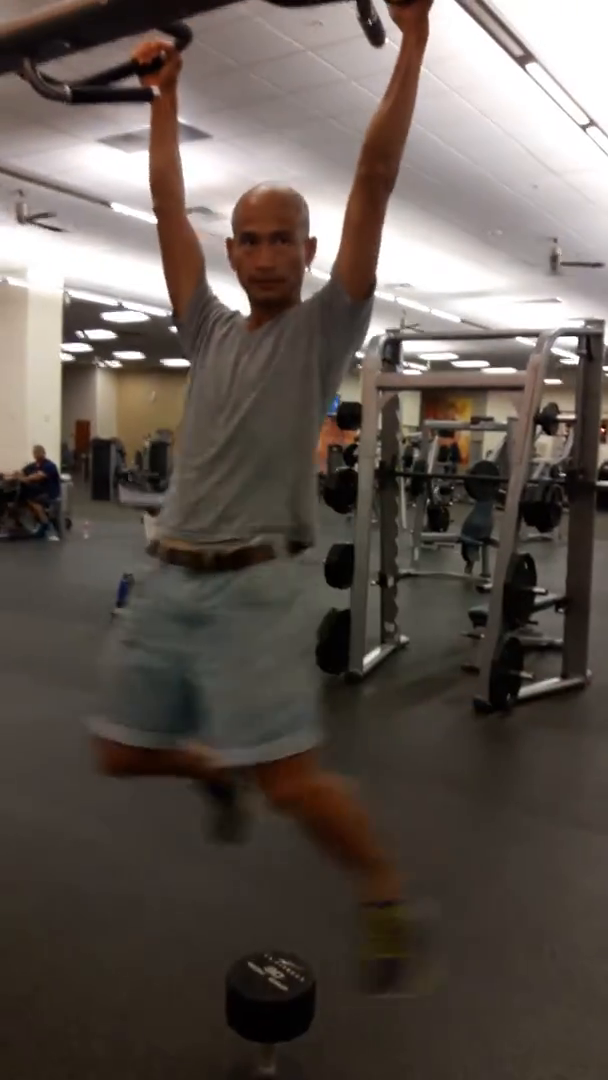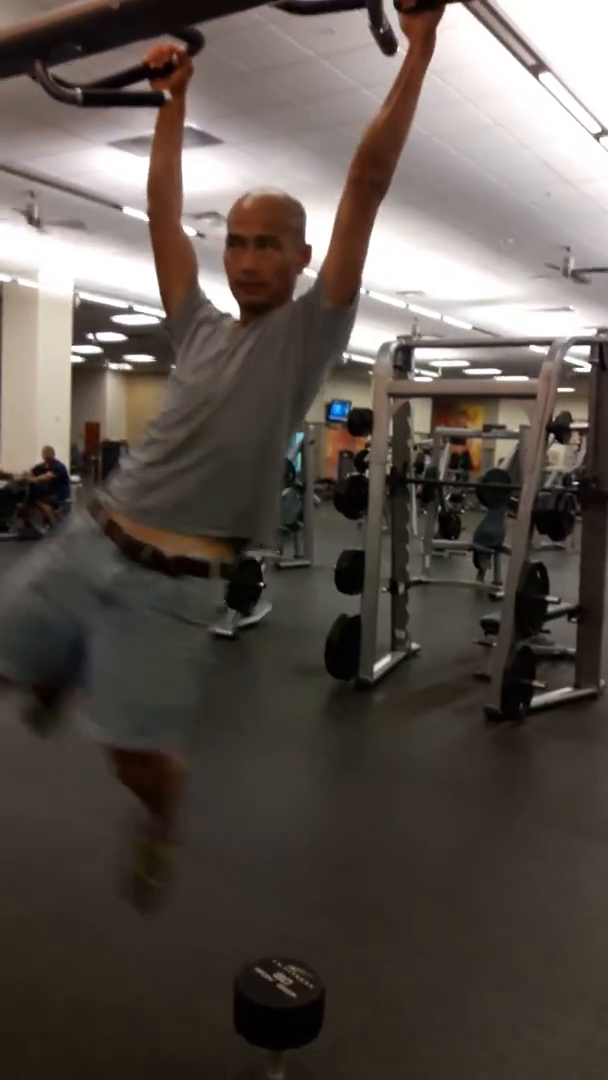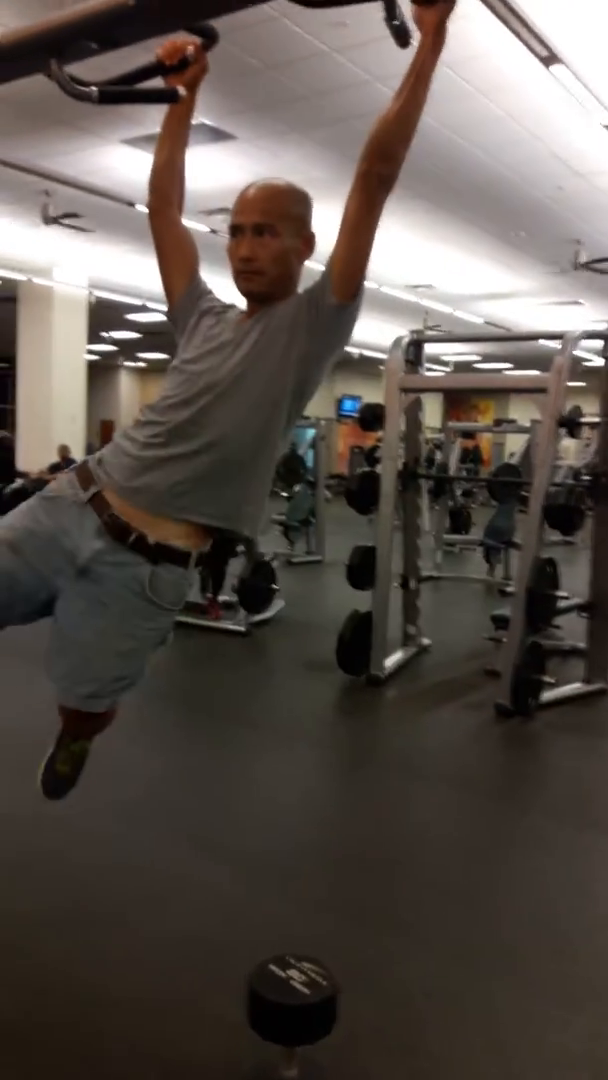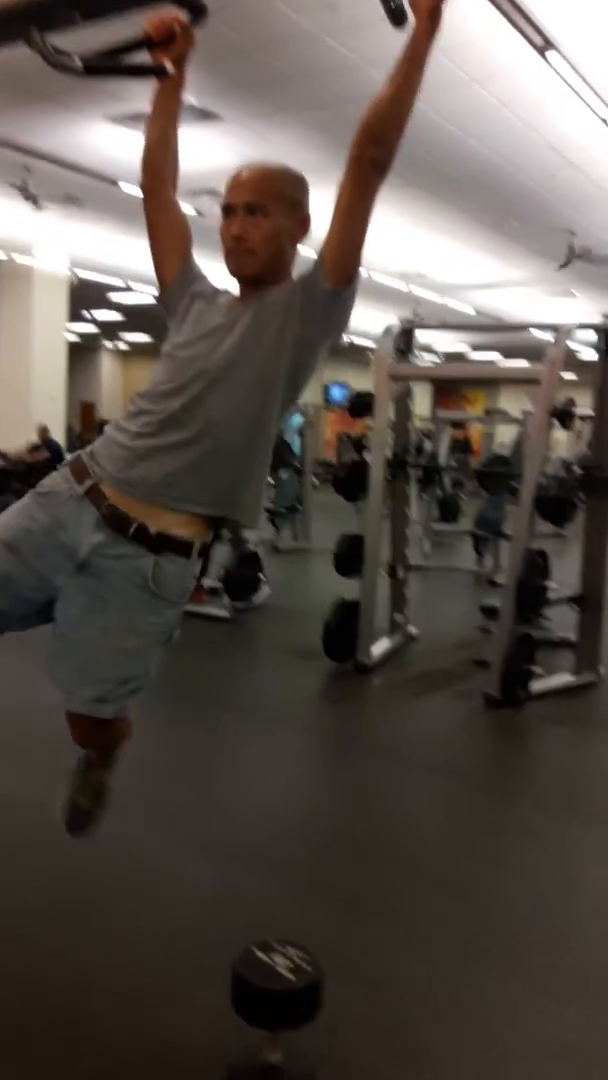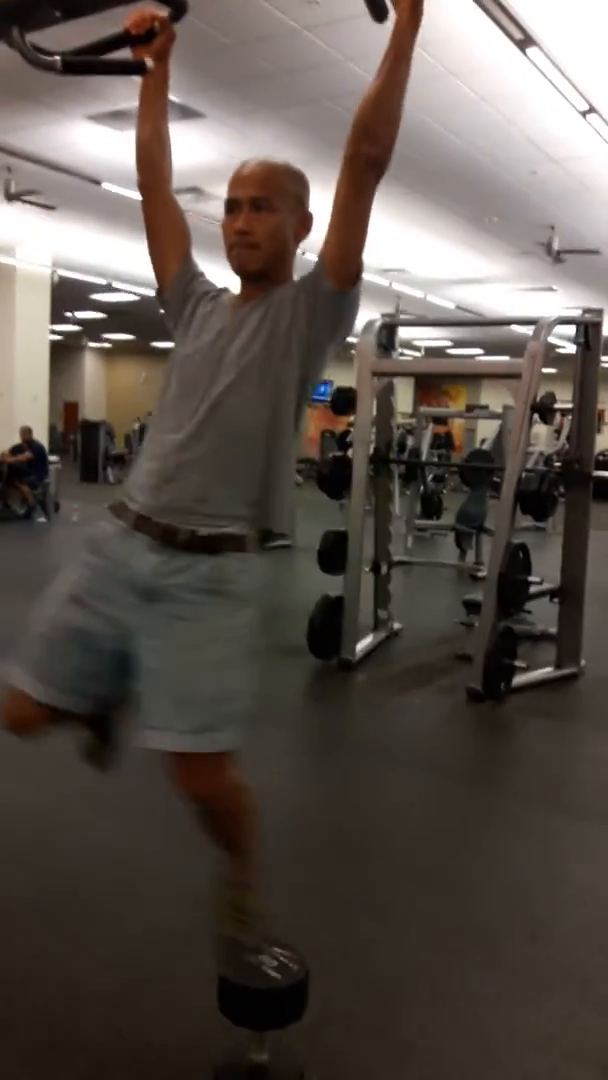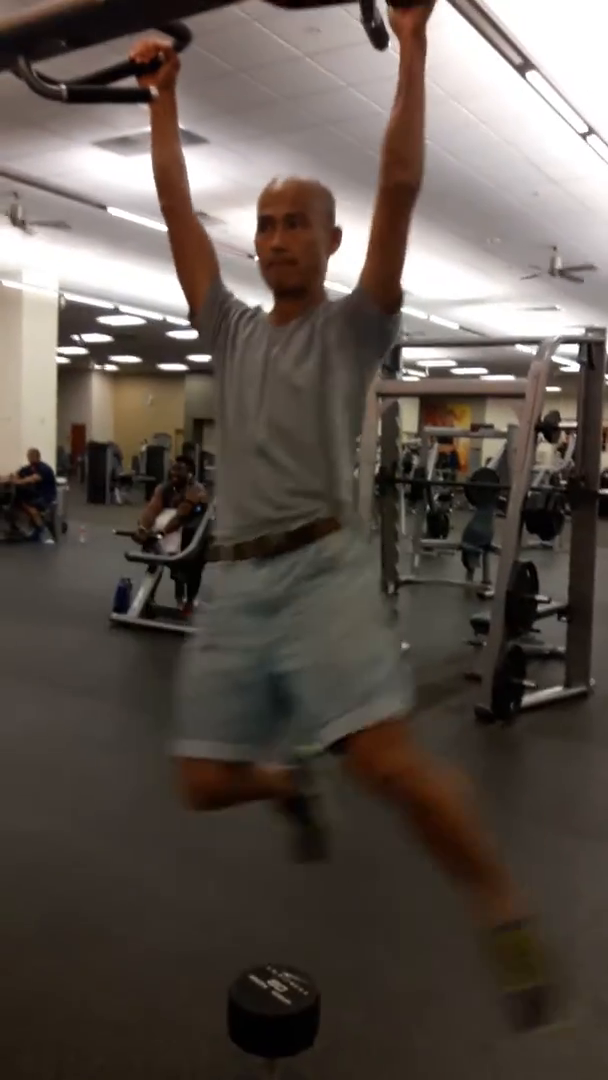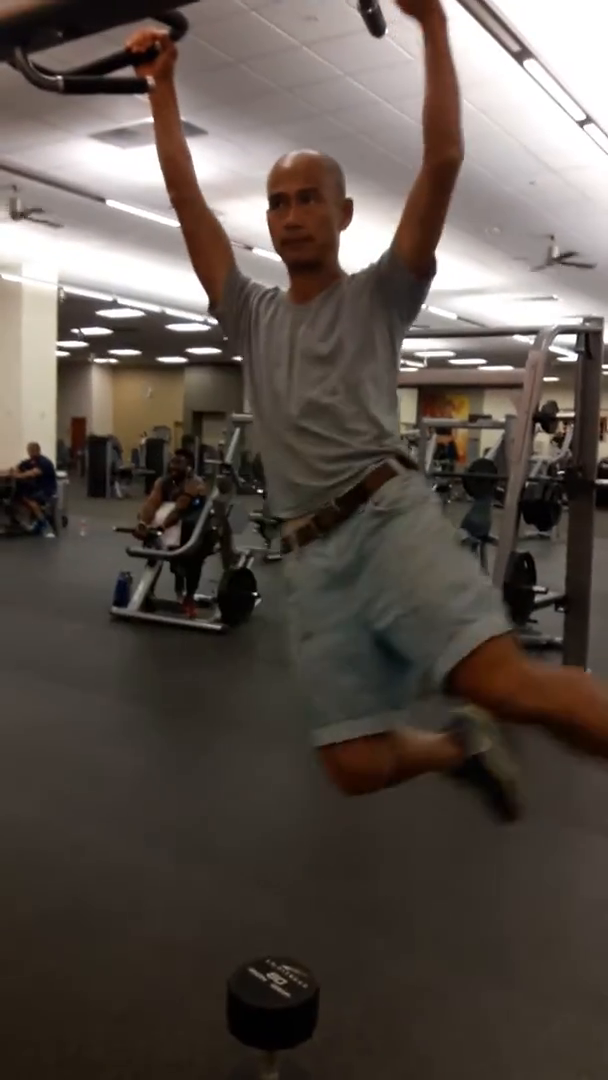
dt=0.2s
person 1, frame 1
left shoulder: (325, 324)
right shoulder: (212, 329)
left elbow: (372, 182)
right elbow: (170, 215)
right wrist: (164, 101)
left hip: (251, 585)
right hip: (167, 579)
left knee: (287, 777)
right knee: (118, 753)
left ankle: (387, 897)
right ankle: (204, 758)
person 1, frame 2
left shoulder: (311, 332)
right shoulder: (201, 329)
left elbow: (364, 189)
right elbow: (162, 216)
right wrist: (174, 107)
left hip: (167, 584)
right hip: (88, 543)
left knee: (139, 755)
left ankle: (159, 826)
person 1, frame 3
left shoulder: (316, 321)
right shoulder: (203, 319)
left elbow: (375, 177)
right elbow: (162, 206)
right wrist: (186, 95)
left hip: (141, 562)
right hip: (68, 509)
left knee: (83, 705)
left ankle: (74, 739)
person 1, frame 4
left shoulder: (310, 307)
right shoulder: (193, 302)
left elbow: (370, 164)
right elbow: (155, 190)
right wrist: (169, 72)
left hip: (147, 555)
left knee: (94, 716)
left ankle: (98, 765)
person 1, frame 5
left shoulder: (315, 306)
right shoulder: (199, 306)
left elbow: (365, 168)
right elbow: (155, 188)
left hip: (210, 574)
right hip: (120, 547)
left knee: (201, 768)
left ankle: (242, 869)
right ankle: (102, 699)
person 1, frame 6
left shoulder: (354, 324)
right shoulder: (232, 328)
left elbow: (398, 191)
right elbow: (178, 215)
right wrist: (163, 98)
left hip: (321, 575)
right hip: (238, 584)
left knee: (386, 758)
right knee: (202, 782)
left ankle: (501, 911)
right ankle: (289, 782)
person 1, frame 7
left shoulder: (380, 295)
right shoulder: (250, 314)
left elbow: (443, 163)
right elbow: (187, 200)
right wrist: (162, 87)
left hip: (388, 520)
right hip: (312, 558)
left knee: (509, 682)
right knee: (359, 764)
right ankle: (460, 750)
